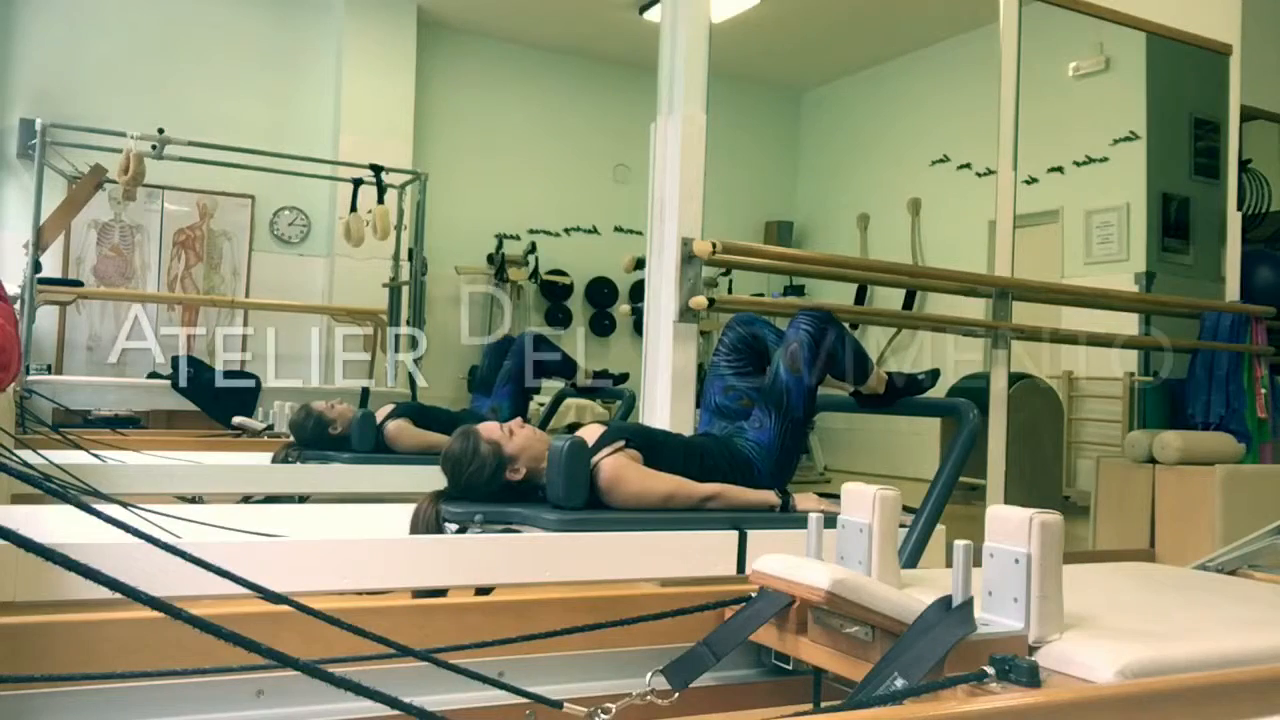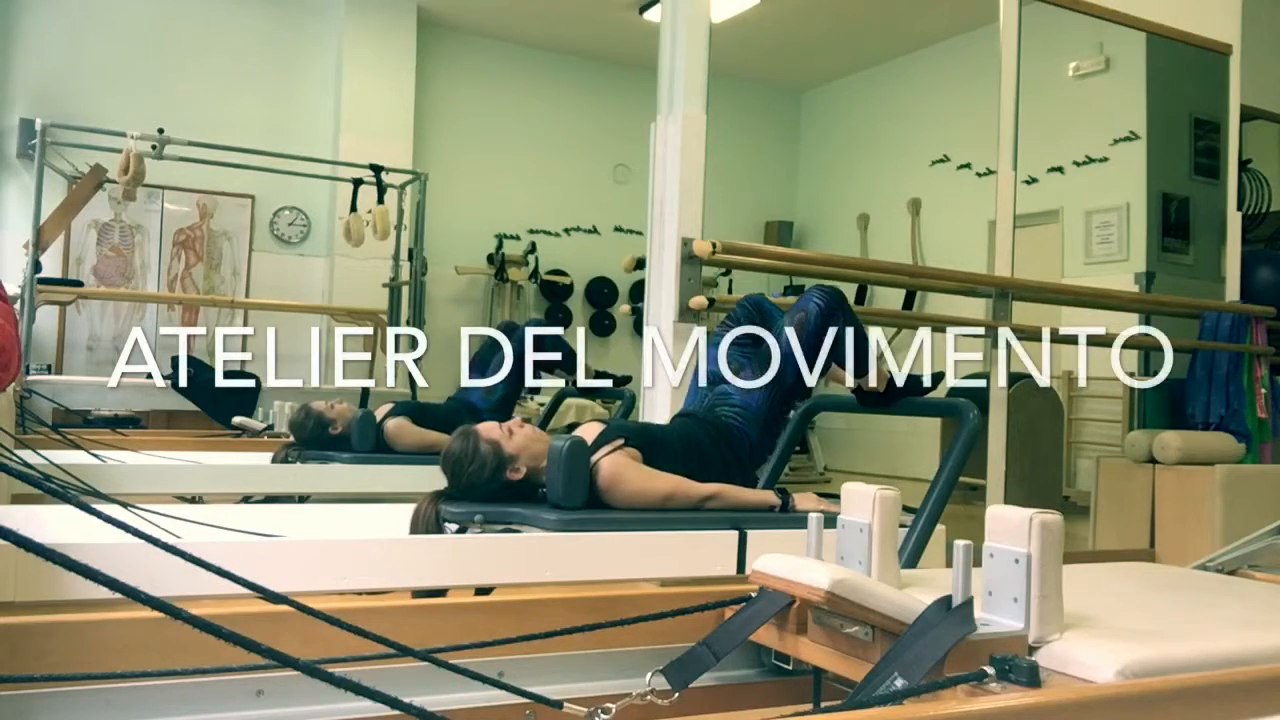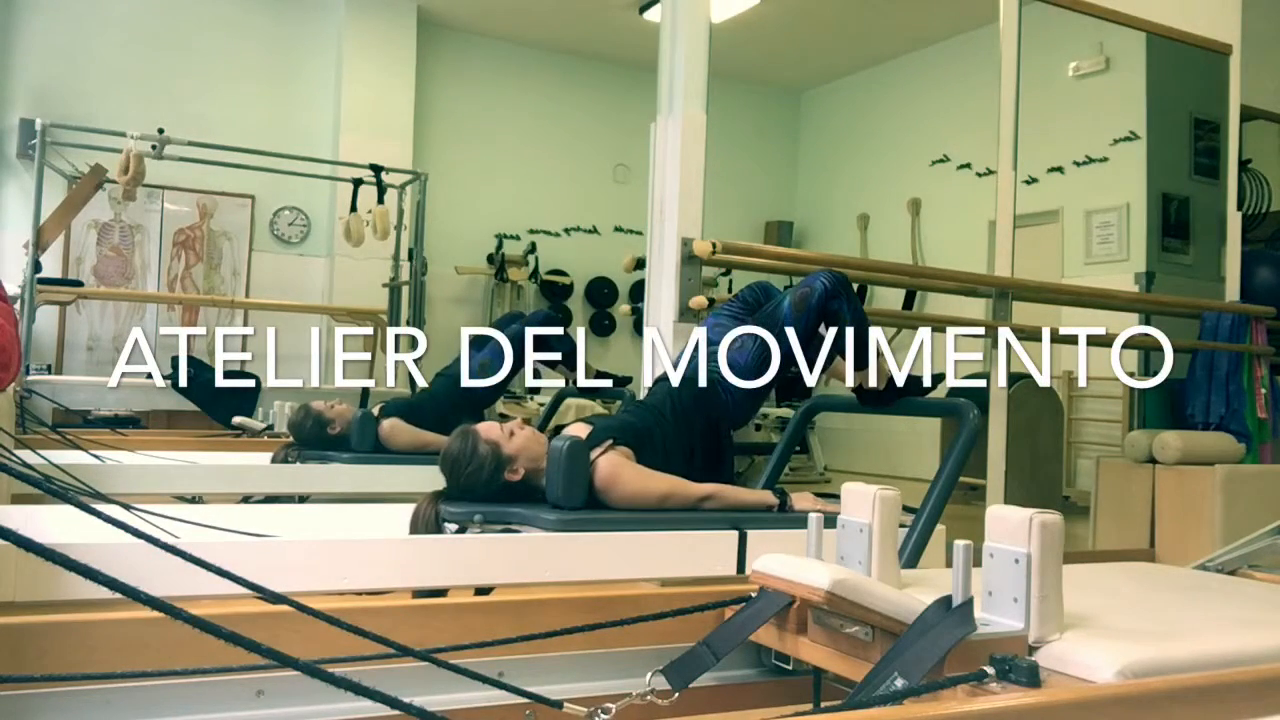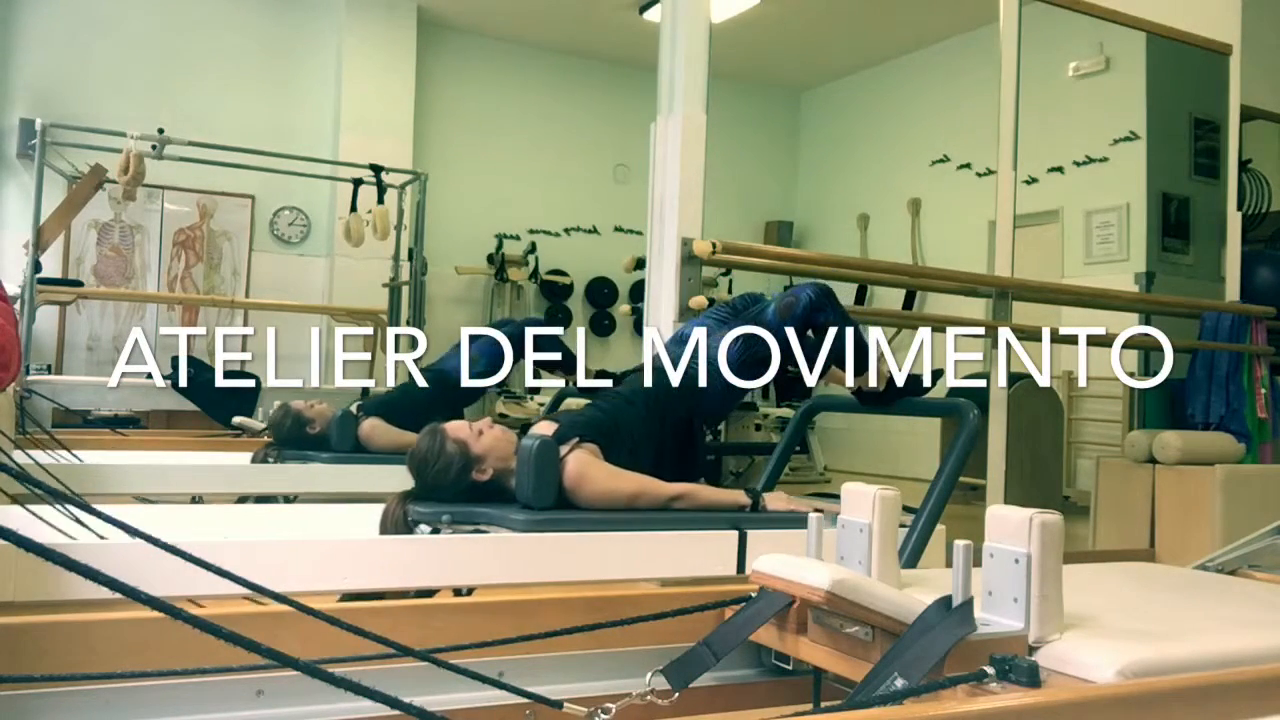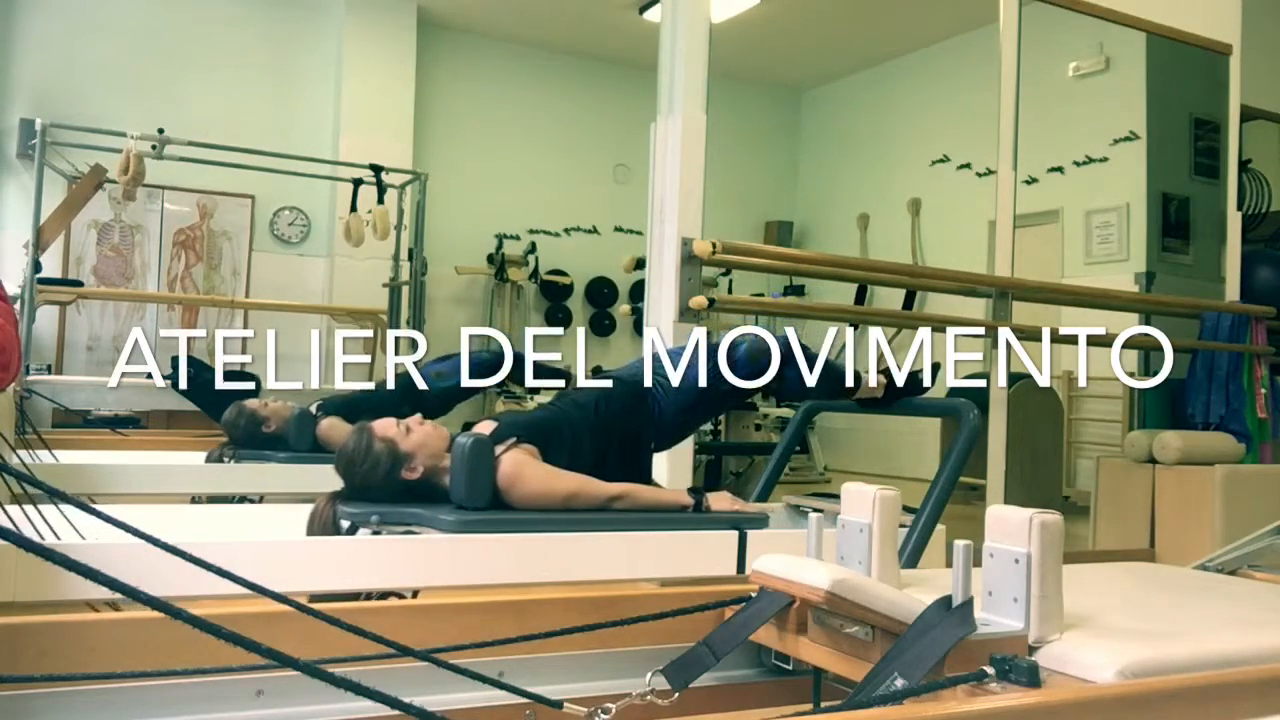
dt=1s
person 1, frame 1
right shoulder: (607, 479)
right elbow: (707, 495)
right wrist: (786, 501)
left hip: (716, 441)
right hip: (749, 458)
left knee: (743, 327)
right knee: (812, 322)
left ankle: (851, 382)
right ankle: (881, 387)
person 1, frame 2
right shoulder: (606, 477)
right elbow: (704, 495)
right wrist: (786, 501)
left hip: (698, 422)
right hip: (731, 434)
left knee: (755, 308)
right knee: (822, 301)
left ankle: (848, 378)
right ankle: (877, 385)
person 1, frame 3
right shoulder: (603, 477)
right elbow: (702, 495)
right wrist: (785, 501)
left hip: (681, 389)
right hip: (716, 396)
left knee: (762, 295)
right knee: (826, 287)
left ankle: (852, 377)
right ankle: (874, 382)
person 1, frame 4
right shoulder: (574, 477)
right elbow: (674, 495)
right wrist: (760, 501)
left hip: (653, 385)
left knee: (754, 305)
right knee: (809, 300)
left ankle: (843, 377)
right ankle: (871, 382)
person 1, frame 5
right shoulder: (508, 478)
right elbow: (612, 495)
right wrist: (701, 502)
left hip: (611, 396)
right hip: (639, 409)
left knee: (751, 350)
right knee: (760, 354)
left ankle: (860, 385)
right ankle: (872, 387)
person 2, frame 1
right shoulder: (392, 433)
right elbow: (453, 444)
left hip: (475, 416)
right hip: (488, 425)
left knee: (502, 342)
right knee: (528, 341)
left ankle: (578, 379)
right ankle: (590, 380)
person 2, frame 2
right shoulder: (392, 431)
left hip: (463, 404)
right hip: (480, 415)
left knee: (508, 329)
right knee: (533, 330)
left ankle: (584, 378)
right ankle: (591, 379)
person 2, frame 3
right shoulder: (387, 432)
left hip: (452, 386)
right hip: (468, 392)
left knee: (516, 319)
right knee: (541, 321)
left ankle: (581, 375)
right ankle: (591, 378)
person 2, frame 4
right shoulder: (366, 432)
left hip: (432, 382)
left knee: (507, 327)
right knee: (529, 329)
left ankle: (571, 373)
right ankle: (585, 377)
person 2, frame 5
right shoulder: (322, 431)
left hip: (402, 388)
right hip: (415, 395)
left knee: (488, 357)
right knee: (496, 359)
left ankle: (562, 379)
right ankle: (570, 382)
